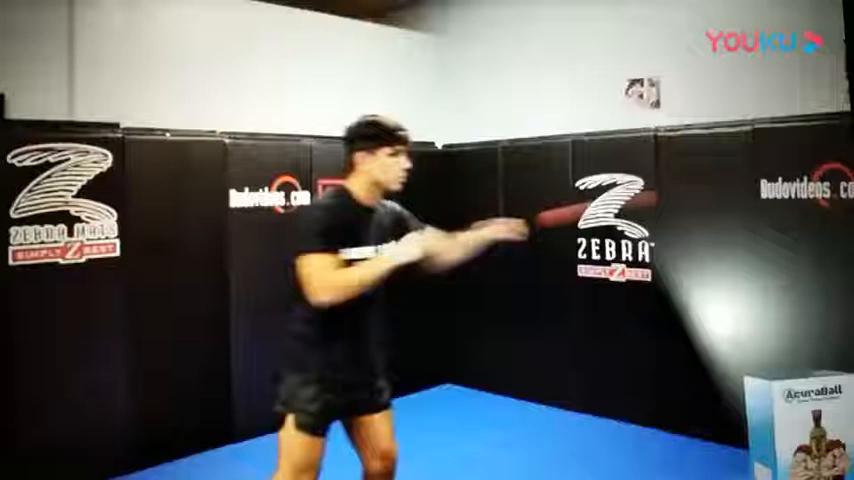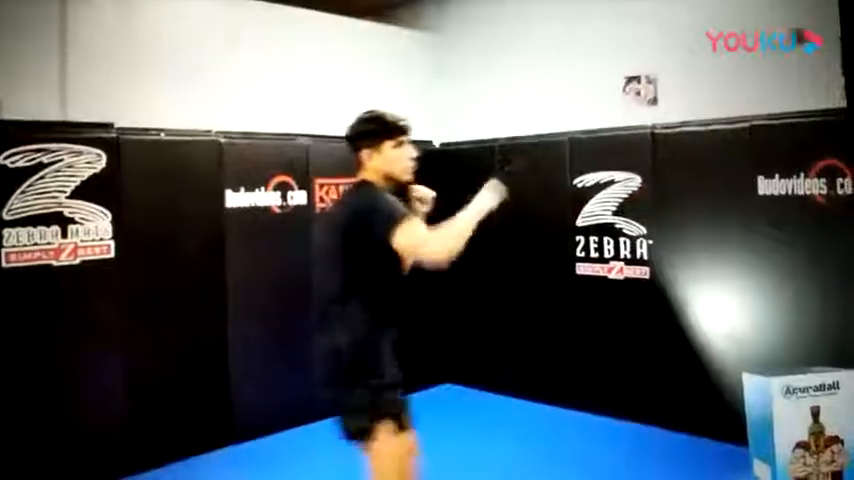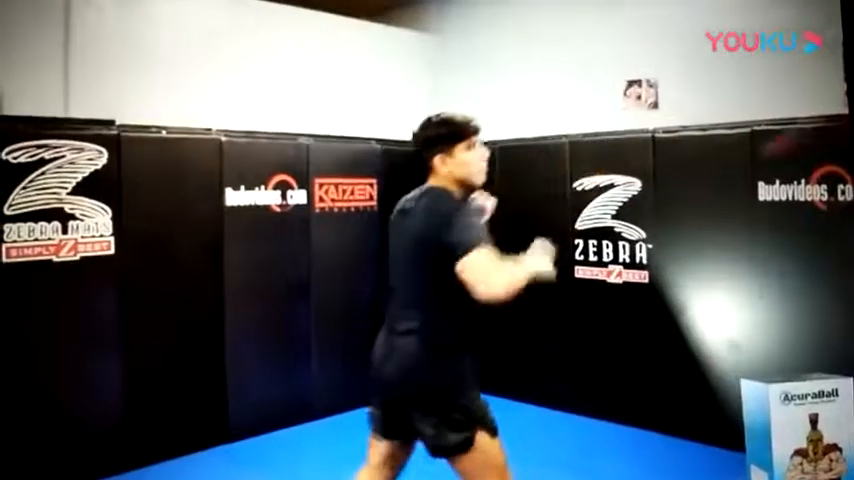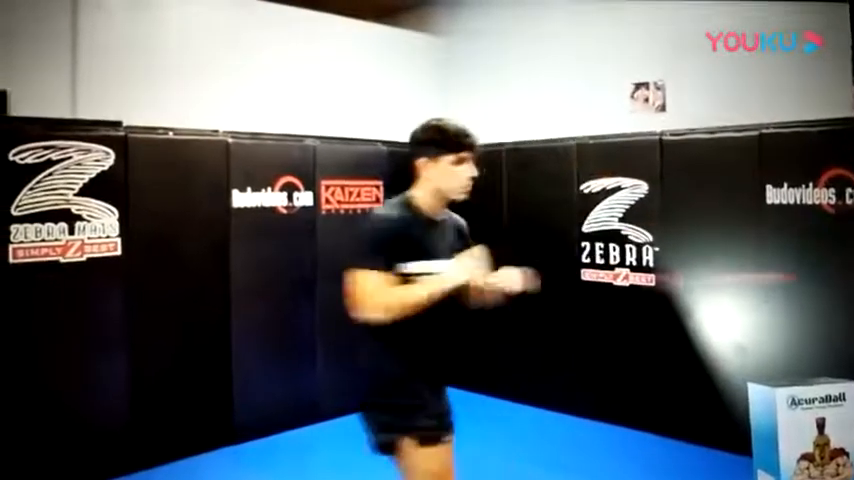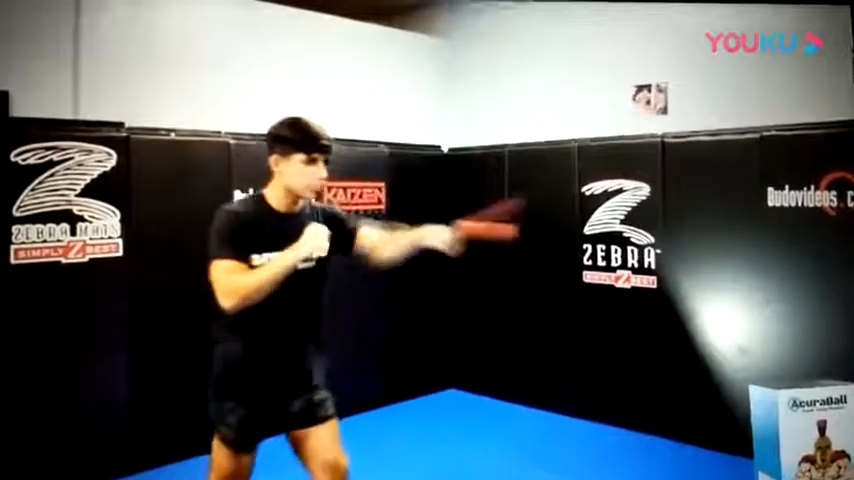
dt=1s
person 1, frame 1
left shoulder: (391, 216)
right shoulder: (324, 214)
left elbow: (441, 253)
right elbow: (323, 290)
left wrist: (485, 233)
right wrist: (394, 257)
left hip: (363, 360)
right hip: (315, 363)
person 1, frame 2
left shoulder: (361, 204)
right shoulder: (374, 204)
left elbow: (398, 265)
right elbow: (436, 252)
left wrist: (416, 215)
right wrist: (479, 205)
left hip: (361, 353)
right hip: (362, 357)
person 1, frame 3
left shoulder: (408, 208)
right shoulder: (452, 215)
right elbow: (490, 286)
right wrist: (533, 264)
left hip: (393, 361)
right hip: (436, 375)
person 1, frame 4
left shoulder: (454, 228)
right shoulder: (387, 225)
left elbow: (473, 296)
right elbow: (372, 308)
left wrist: (501, 282)
right wrist: (447, 279)
left hip: (425, 375)
right hip: (394, 376)
person 1, frame 5
left shoulder: (323, 219)
right shoulder: (235, 219)
left elbow: (382, 249)
right elbow: (230, 296)
left wrist: (425, 234)
right wrist: (296, 253)
left hip: (301, 372)
right hip: (243, 375)
